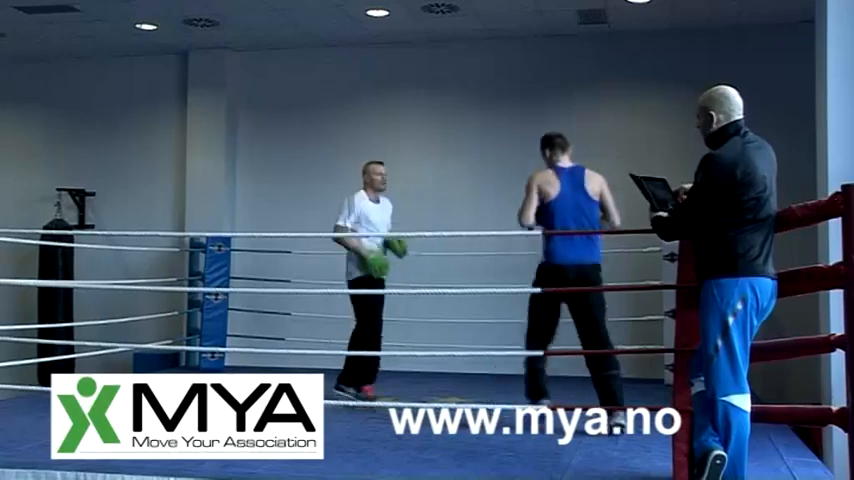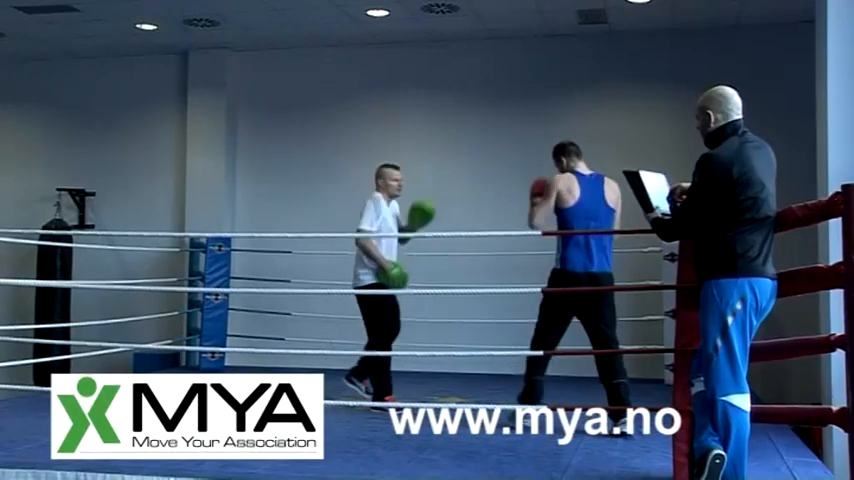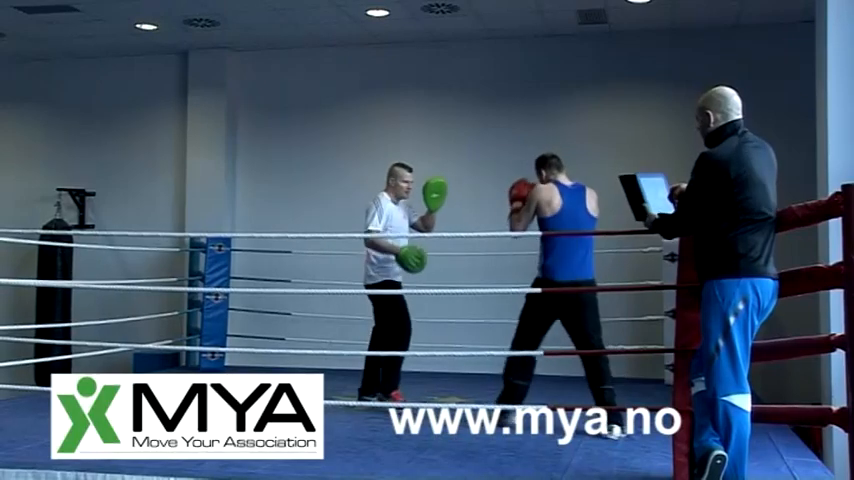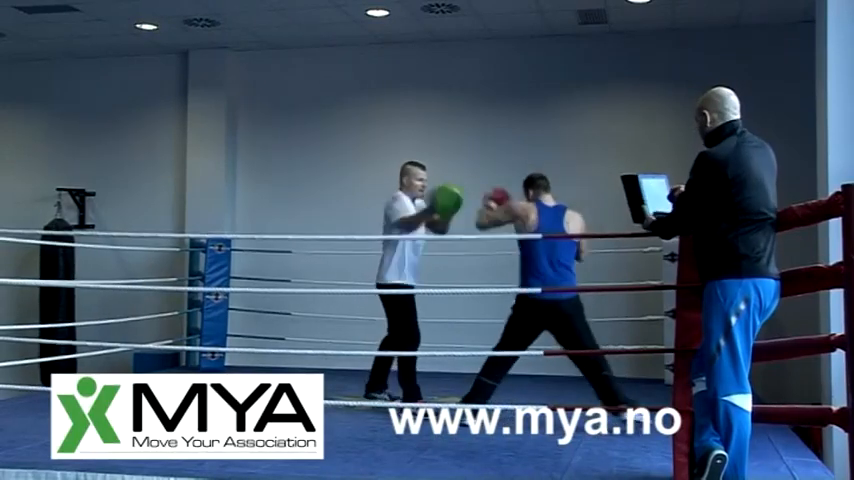
dt=0.4s
person 1, frame 1
left shoulder: (720, 159)
right shoulder: (761, 150)
left elbow: (691, 224)
left wrist: (661, 221)
right wrist: (697, 192)
left hip: (732, 281)
right hip: (758, 278)
left knee: (726, 381)
right knee: (705, 369)
person 1, frame 2
left shoulder: (717, 159)
right shoulder: (761, 150)
left elbow: (690, 224)
left wrist: (659, 222)
right wrist: (695, 191)
left hip: (731, 280)
right hip: (758, 278)
left knee: (725, 379)
right knee: (706, 369)
person 1, frame 3
left shoulder: (716, 159)
right shoulder: (762, 151)
left elbow: (687, 220)
left wrist: (656, 221)
right wrist: (692, 192)
left hip: (733, 281)
right hip: (760, 278)
left knee: (727, 380)
right knee: (706, 369)
person 1, frame 4
left shoulder: (713, 158)
right shoulder: (761, 151)
left elbow: (686, 219)
left wrist: (655, 224)
right wrist: (690, 194)
left hip: (734, 281)
right hip: (762, 278)
left knee: (728, 380)
right knee: (706, 368)
person 2, frame 1
left shoulder: (539, 179)
right shoulder: (595, 179)
left elbow: (526, 223)
right elbow: (615, 222)
left hip: (555, 270)
right hip: (588, 270)
left knee: (538, 337)
right knee: (598, 339)
left ankle: (538, 400)
right ankle: (616, 409)
person 2, frame 2
left shoulder: (559, 183)
right shoulder: (612, 187)
left elbow: (535, 224)
left wrist: (541, 199)
left hip: (569, 277)
right hip: (602, 278)
left knee: (543, 342)
right knee: (607, 346)
left ankle: (527, 407)
right ankle: (622, 416)
person 2, frame 3
left shoulder: (541, 192)
right shoulder: (591, 195)
left elbow: (517, 229)
left wrist: (516, 207)
left hip: (550, 285)
right hip: (583, 286)
left knee: (523, 348)
right knee: (594, 354)
left ankle: (507, 410)
right ankle: (613, 420)
person 2, frame 4
left shoulder: (521, 209)
right shoulder: (575, 218)
left elbow: (482, 223)
left wrist: (490, 205)
left hip: (531, 303)
right hip: (566, 303)
left knee: (501, 357)
right knee: (592, 360)
right ankle: (625, 410)
person 3, frame 1
left shoulder: (387, 205)
right shoulder: (355, 201)
right elbow: (339, 233)
left wrist: (393, 243)
right wrist: (363, 251)
left hip: (376, 274)
right hip: (361, 275)
left knee: (365, 328)
right knee: (371, 327)
left ankle: (346, 382)
right ankle: (364, 386)
person 3, frame 2
left shoulder: (391, 206)
right shoulder: (374, 203)
left elbow: (401, 235)
right elbow: (364, 239)
left wrist: (417, 221)
right wrist: (385, 263)
left hip: (382, 281)
right hip: (370, 281)
left knee: (391, 328)
right knee: (381, 336)
left ankle: (358, 375)
right ankle: (382, 396)
person 3, frame 3
left shoulder: (403, 206)
right shoulder: (380, 204)
left elbow: (426, 226)
right elbow: (371, 237)
left wrist: (433, 206)
right wrist: (397, 251)
left hip: (390, 279)
right hip: (381, 279)
left knee: (383, 335)
right knee: (399, 331)
left ankle: (369, 391)
right ankle: (390, 392)
person 3, frame 4
left shoulder: (418, 203)
right shoulder: (398, 202)
left elbow: (439, 229)
right elbow: (409, 224)
left wrist: (442, 214)
right wrist: (430, 213)
left hip: (404, 281)
right hip: (394, 282)
left knee: (395, 336)
right knee: (408, 337)
left ankle: (376, 389)
right ankle: (411, 400)
